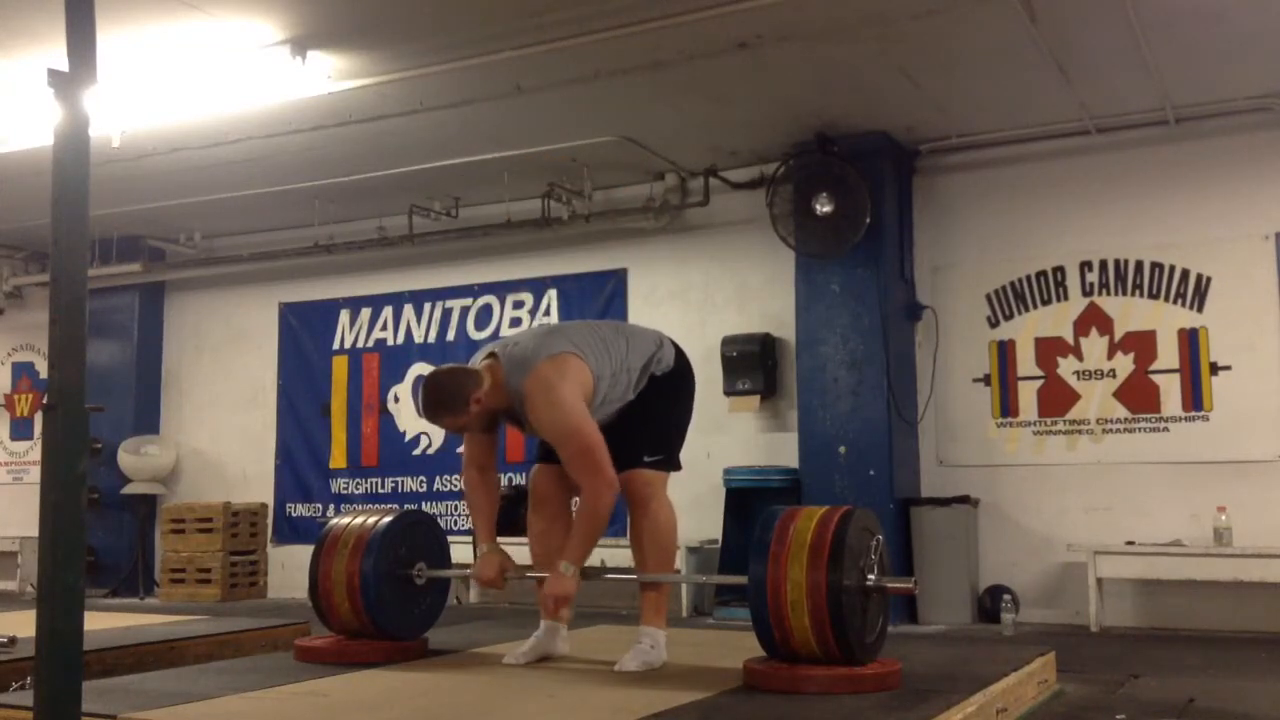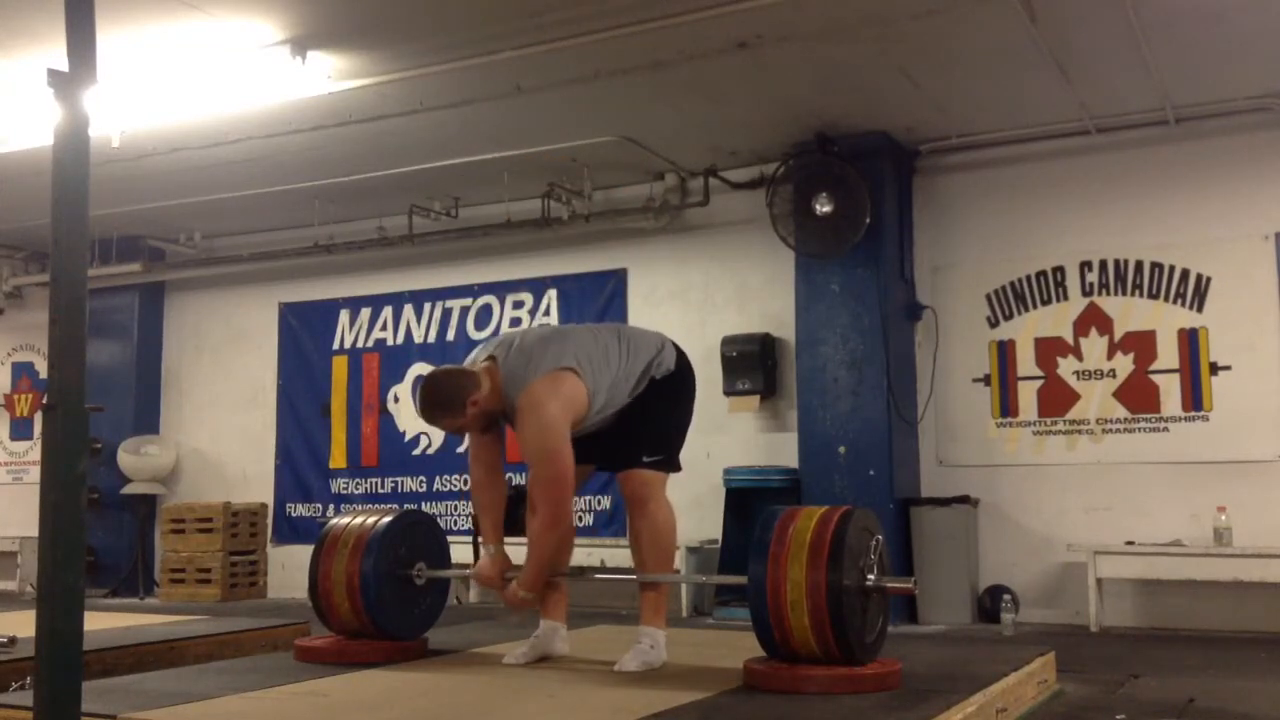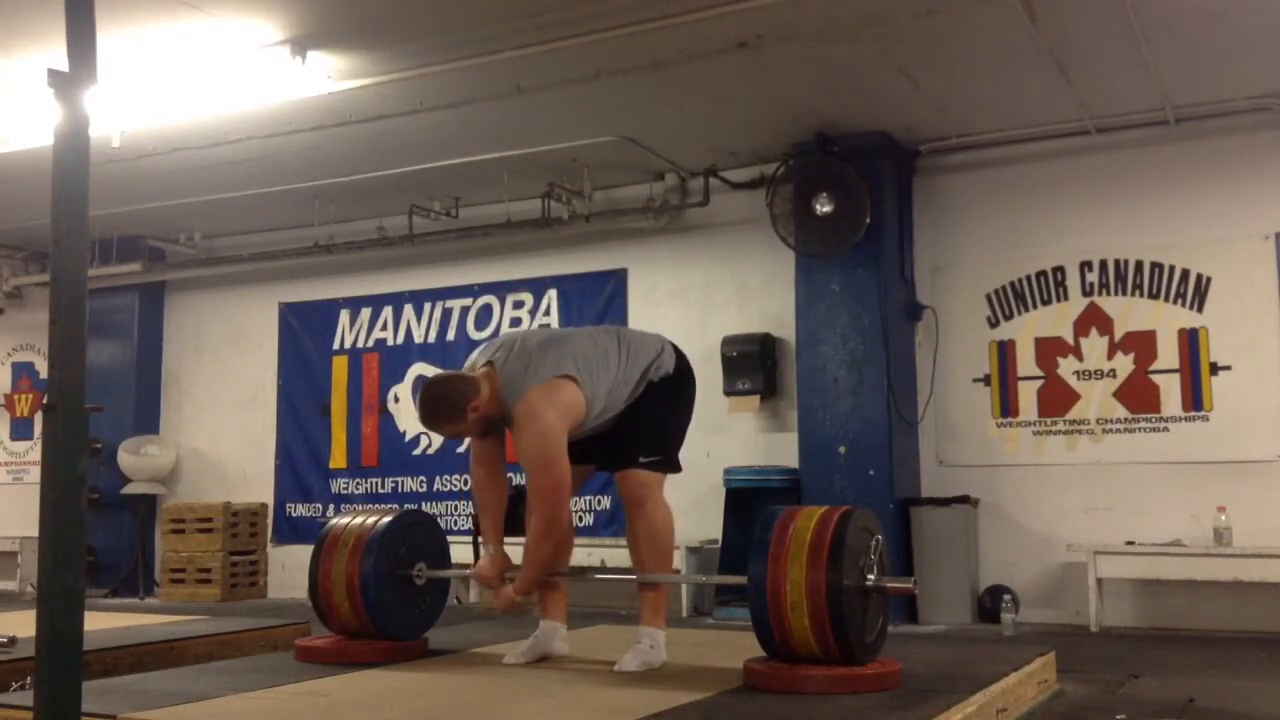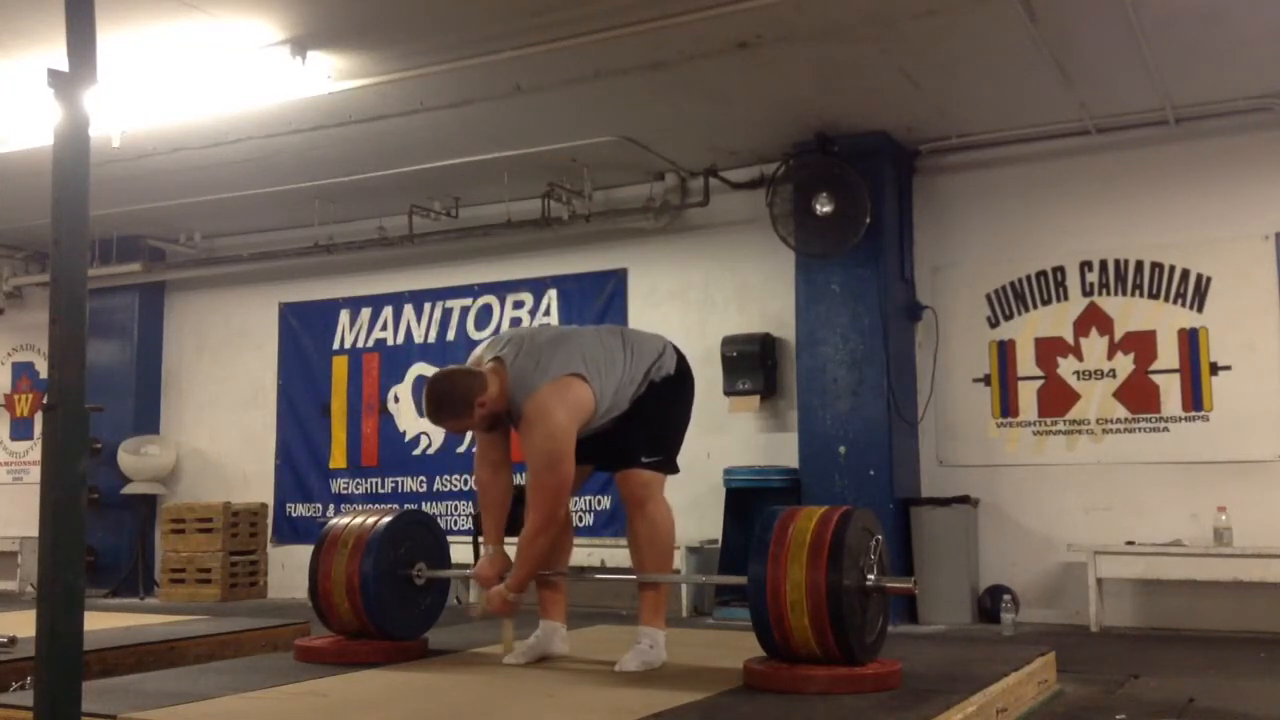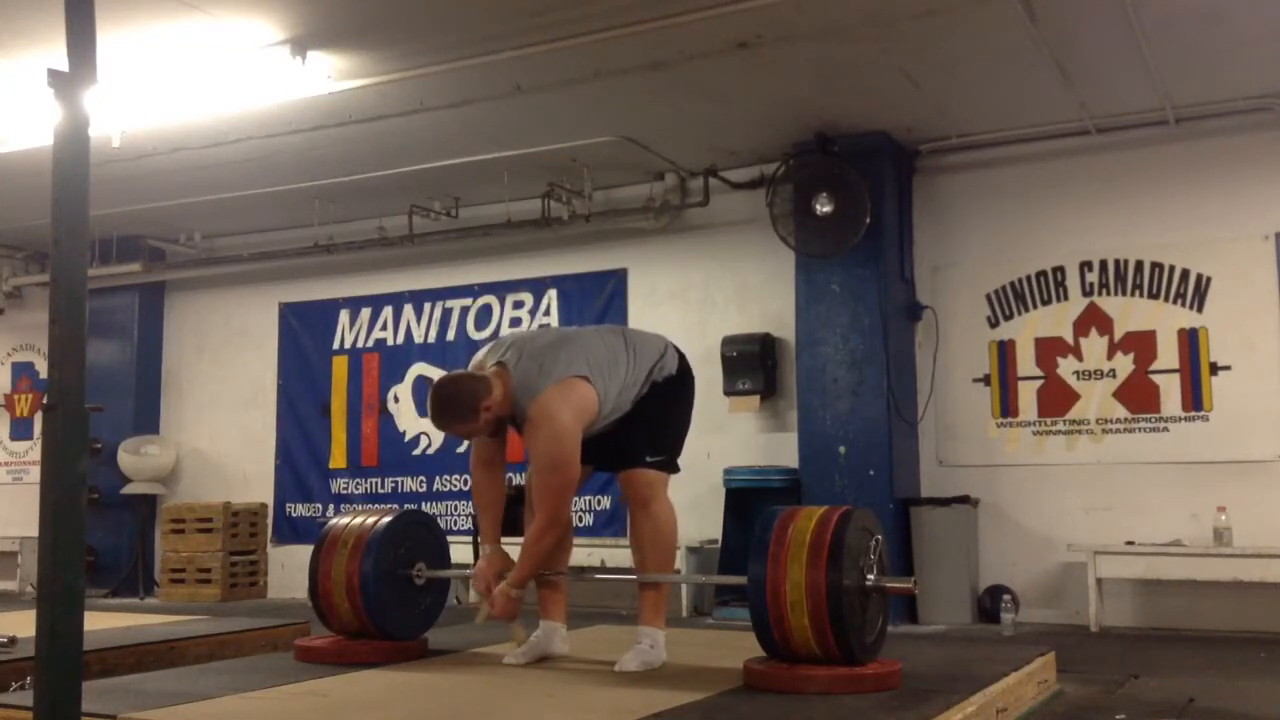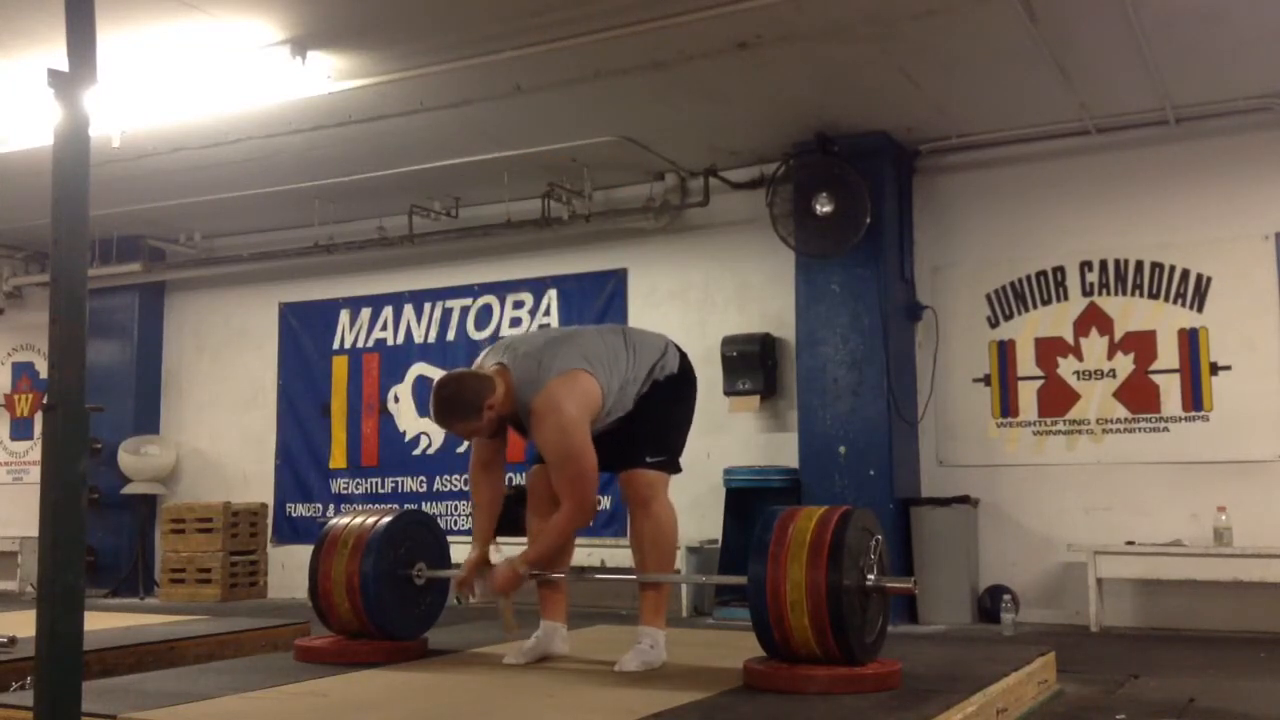
dt=0.3s
person 1, frame 1
left shoulder: (547, 395)
right shoulder: (474, 380)
left elbow: (602, 487)
right elbow: (478, 469)
left wrist: (566, 570)
right wrist: (486, 548)
left hip: (656, 376)
right hip: (605, 390)
left knee: (642, 487)
right knee: (544, 489)
left ankle: (652, 635)
right ankle: (552, 631)
person 1, frame 2
left shoulder: (540, 408)
right shoulder: (474, 377)
left elbow: (557, 513)
right elbow: (484, 468)
left wrist: (524, 587)
right wrist: (492, 549)
left hip: (657, 378)
right hip: (605, 388)
left knee: (640, 487)
right knee: (540, 489)
left ankle: (653, 635)
right ankle: (552, 630)
person 1, frame 3
left shoulder: (537, 414)
right shoulder: (474, 378)
left elbow: (551, 518)
right elbow: (486, 469)
left wrist: (519, 591)
right wrist: (492, 549)
left hip: (657, 378)
right hip: (604, 385)
left knee: (637, 487)
right knee: (544, 492)
left ankle: (652, 635)
right ankle: (552, 629)
person 1, frame 4
left shoulder: (546, 412)
right shoulder: (479, 373)
left elbow: (546, 518)
right elbow: (492, 466)
left wrist: (511, 589)
right wrist: (492, 549)
left hip: (657, 378)
right hip: (605, 381)
left knee: (638, 488)
right knee: (543, 490)
left ankle: (652, 635)
right ankle: (552, 630)
person 1, frame 5
left shoulder: (551, 415)
right shoulder: (480, 378)
left elbow: (552, 518)
right elbow: (486, 466)
left wrist: (513, 588)
right wrist: (490, 549)
left hip: (658, 379)
right hip: (604, 379)
left knee: (642, 487)
right knee: (542, 491)
left ankle: (652, 635)
right ankle: (552, 630)
person 1, frame 6
left shoulder: (555, 410)
right shoulder: (483, 380)
left elbow: (580, 507)
right elbow: (486, 468)
left wrist: (520, 567)
right wrist: (479, 549)
left hip: (659, 378)
right hip: (608, 380)
left knee: (642, 487)
right knee: (541, 489)
left ankle: (652, 636)
right ankle: (552, 630)
